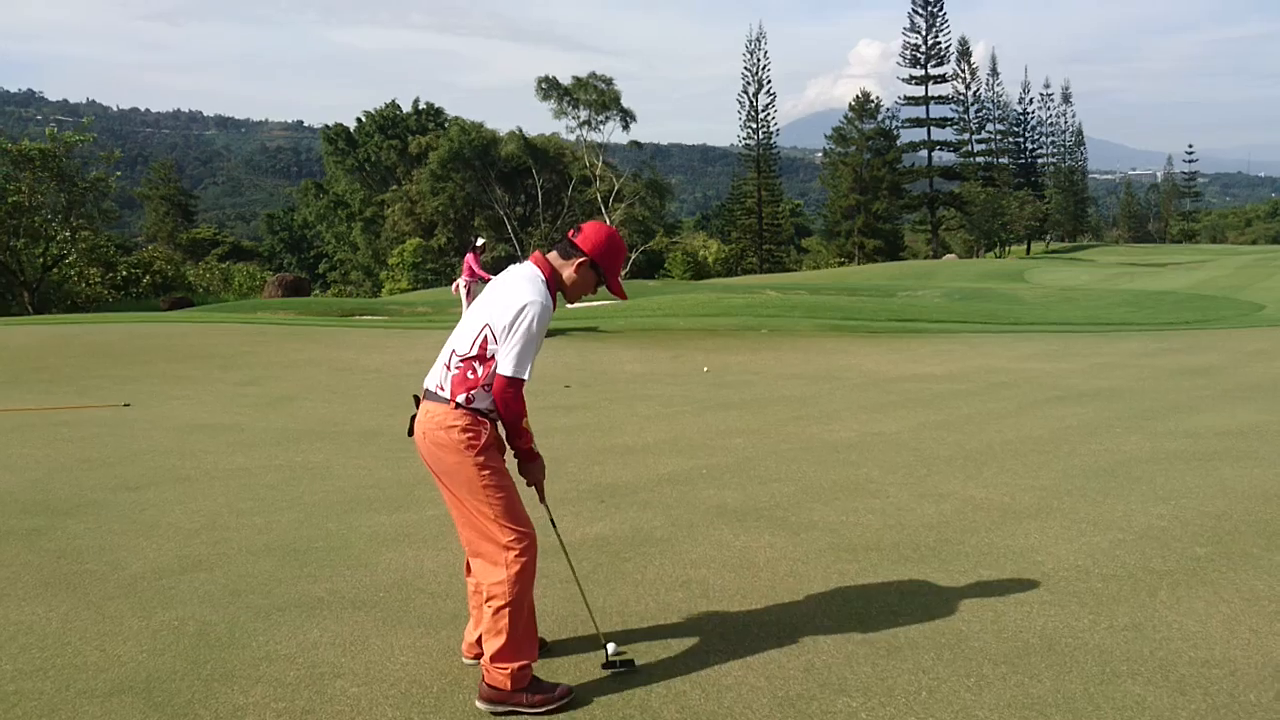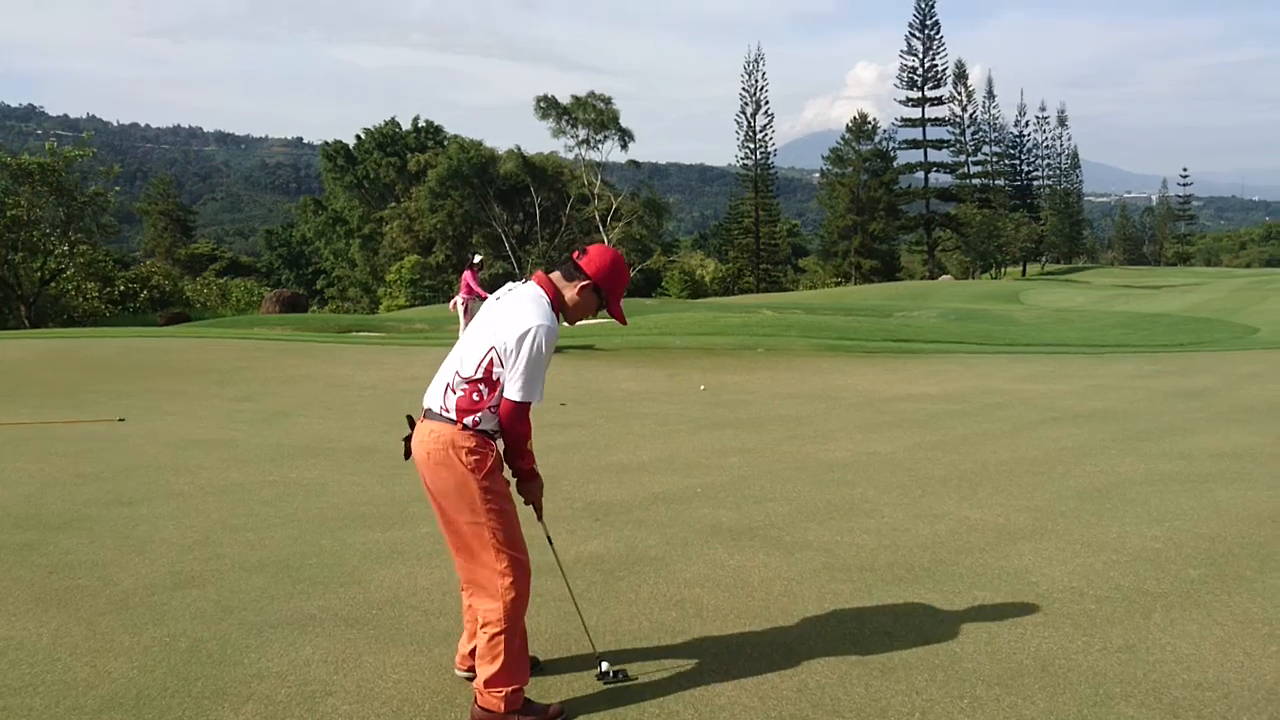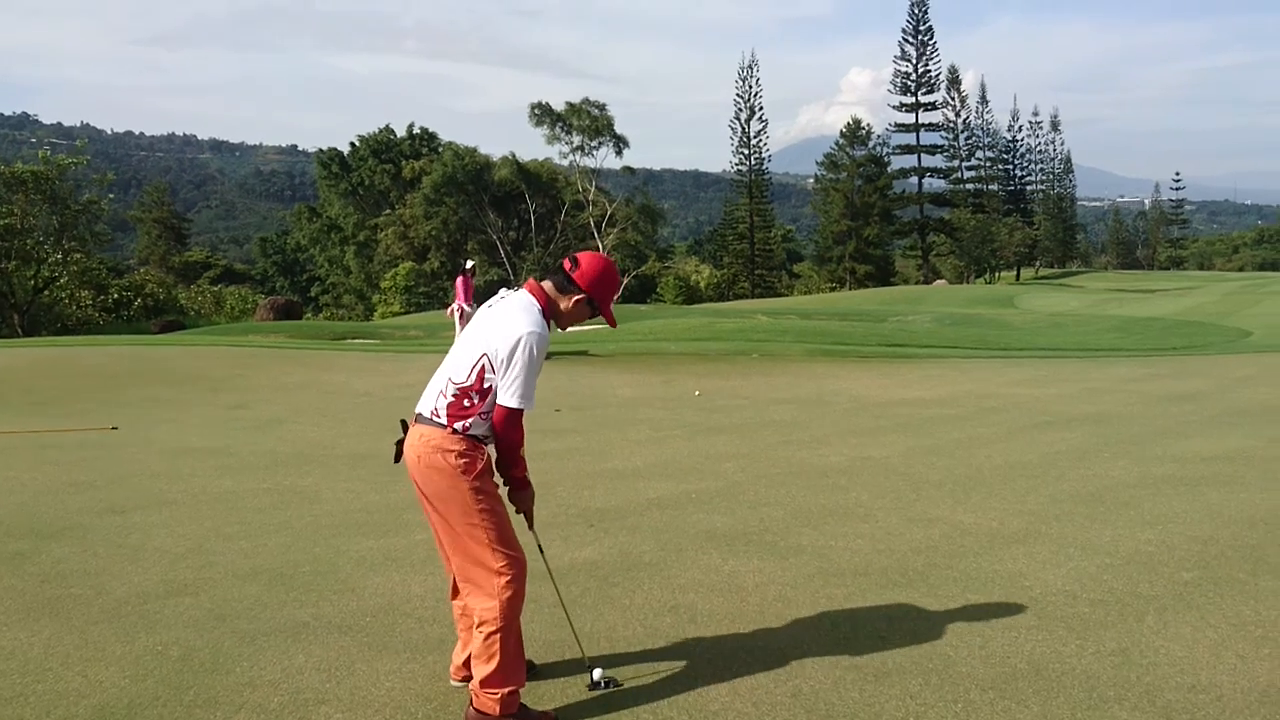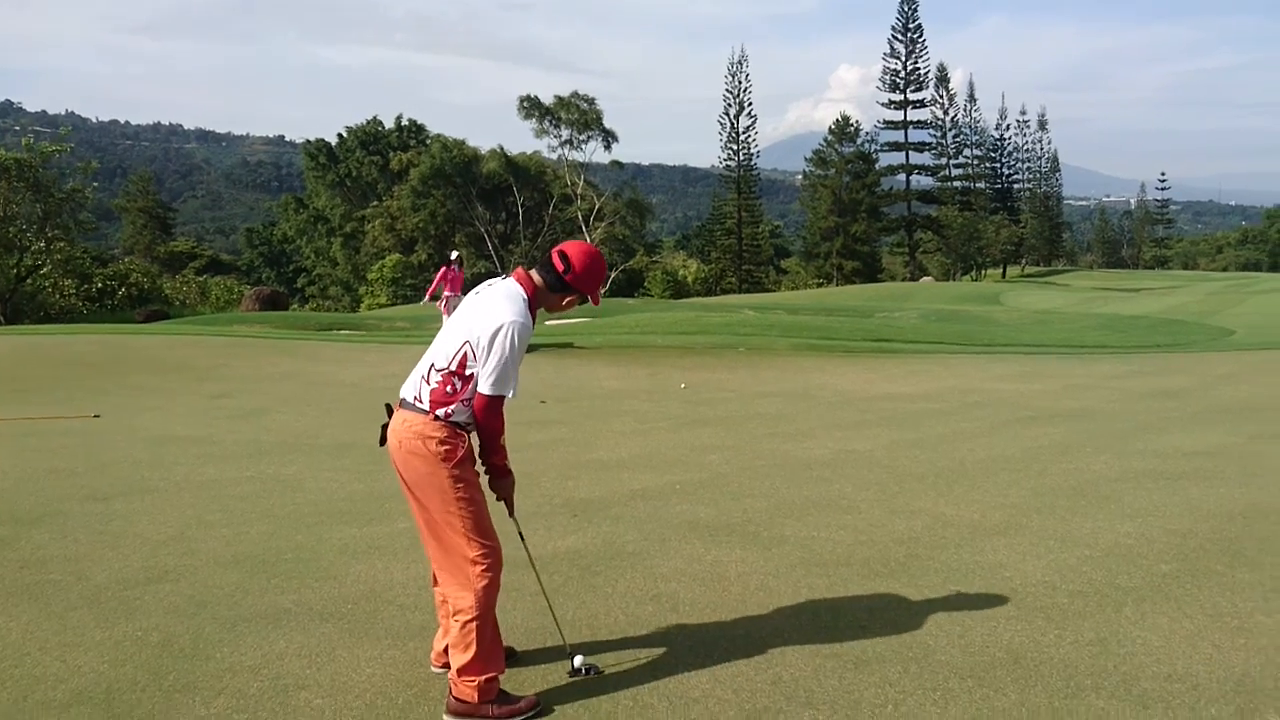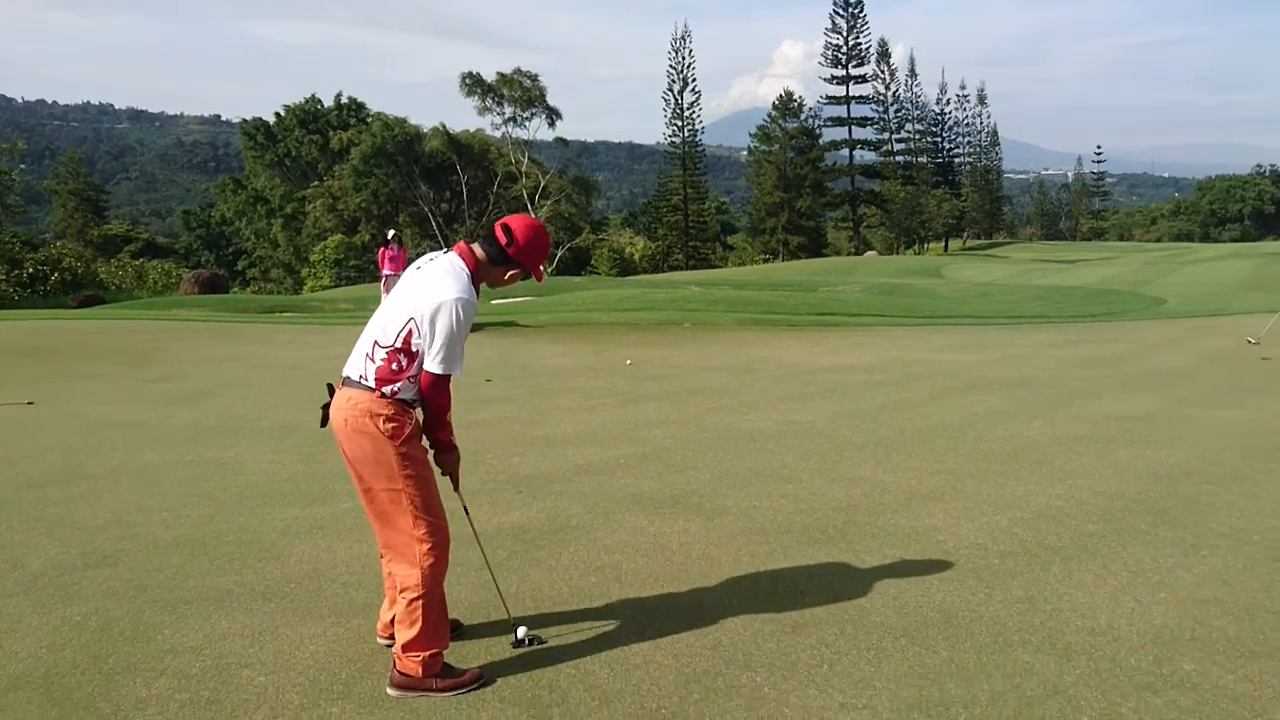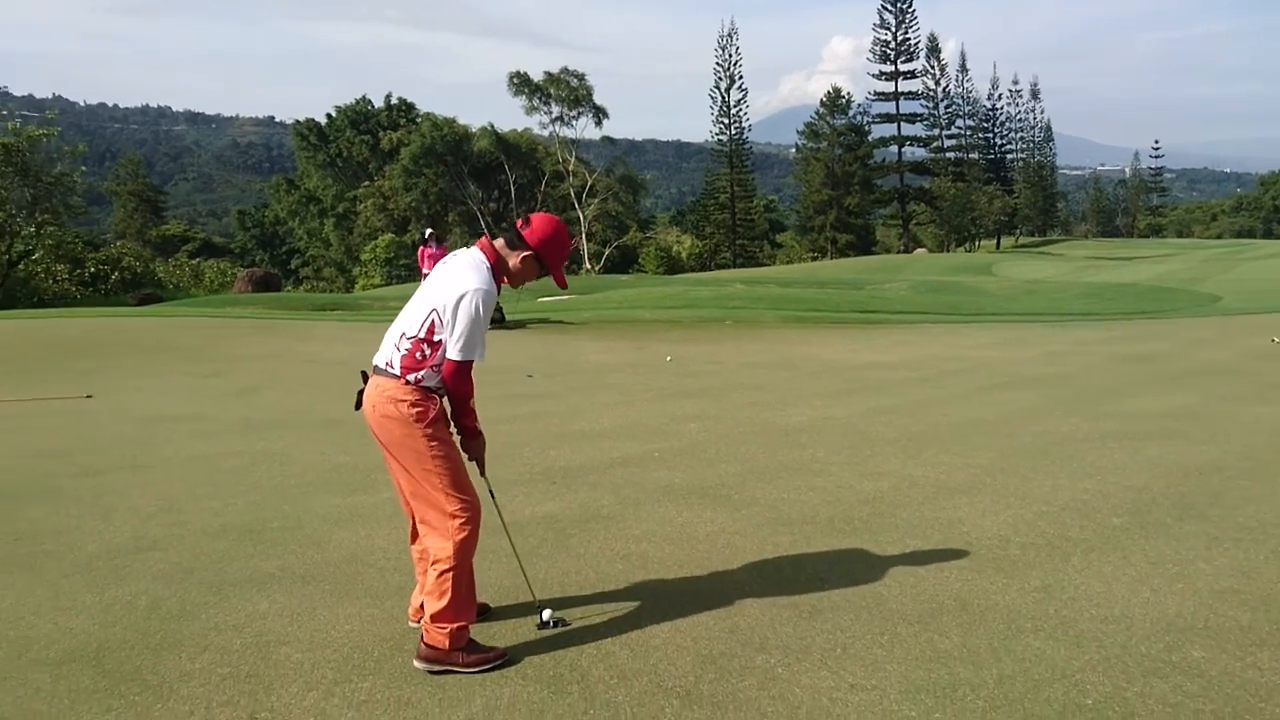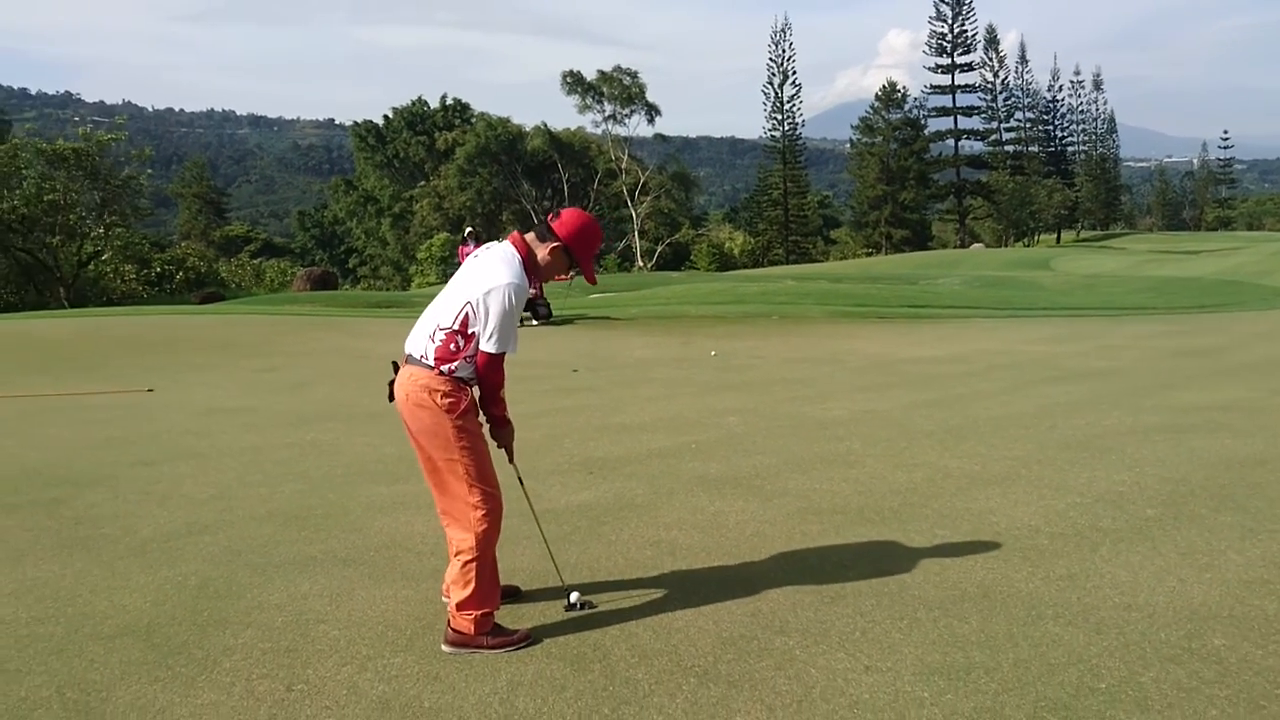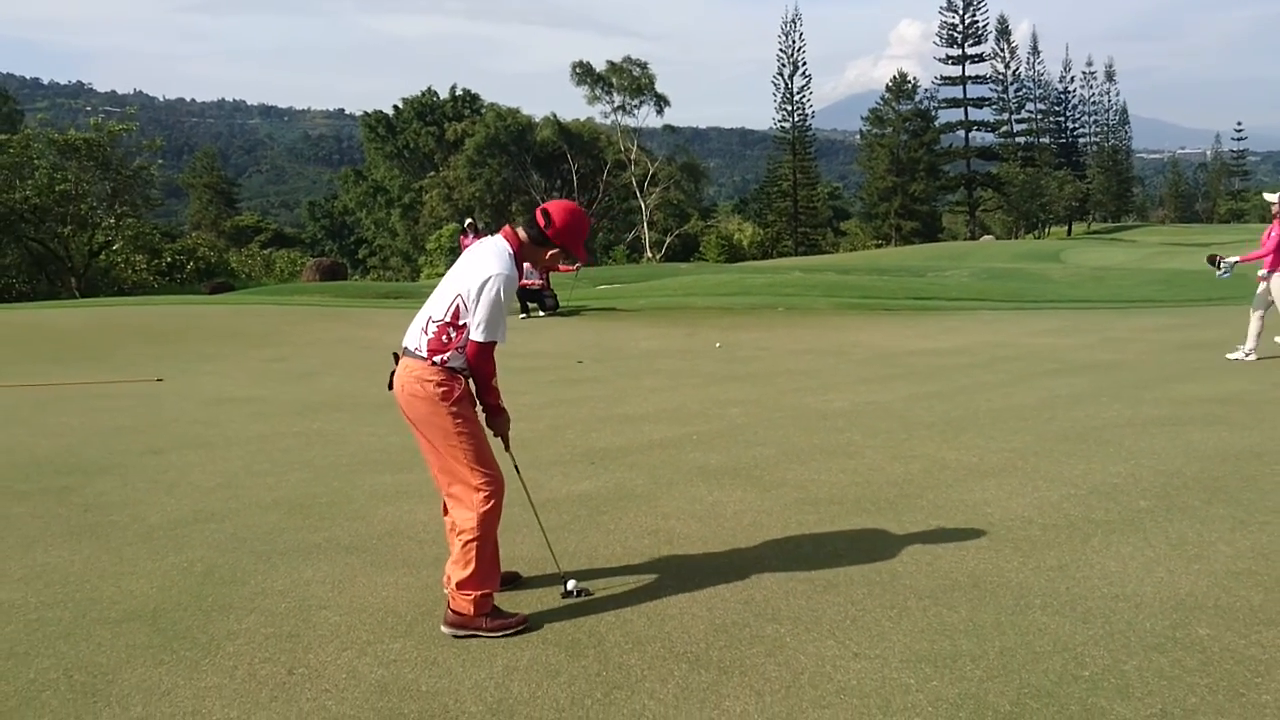
dt=0.3s
person 1, frame 1
left shoulder: (518, 275)
right shoulder: (534, 300)
right elbow: (506, 389)
left wrist: (519, 446)
right wrist: (527, 453)
left hip: (444, 415)
right hip: (459, 425)
left knee: (487, 538)
right knee: (512, 544)
left ankle: (483, 637)
right ankle: (505, 680)
person 1, frame 2
left shoulder: (514, 292)
right shoulder: (539, 324)
right elbow: (513, 412)
left wrist: (518, 469)
right wrist: (527, 474)
left hip: (434, 431)
right hip: (460, 445)
left knee: (482, 559)
right knee: (505, 569)
left ankle: (476, 653)
person 1, frame 3
left shoulder: (508, 300)
right shoulder: (531, 330)
right elbow: (506, 419)
left wrist: (510, 477)
right wrist: (518, 481)
left hip: (427, 437)
right hip: (451, 450)
left knee: (472, 563)
right knee: (501, 570)
left ankle: (472, 660)
person 1, frame 4
left shoulder: (496, 286)
right shoulder: (513, 320)
right elbow: (487, 406)
left wrist: (493, 465)
right wrist: (500, 470)
left hip: (413, 424)
right hip: (433, 437)
left knee: (454, 551)
right knee: (477, 560)
left ankle: (453, 647)
person 1, frame 5
left shoulder: (436, 260)
right shoulder: (458, 297)
right elbow: (433, 384)
left wrist: (437, 440)
right wrist: (445, 445)
left hip: (354, 400)
right hip: (379, 414)
left knee: (400, 528)
right knee: (423, 537)
left ankle: (398, 619)
right ankle: (416, 666)
person 1, frame 6
left shoulder: (464, 258)
right shoulder: (479, 287)
right elbow: (455, 371)
left wrist: (463, 427)
right wrist: (470, 431)
left hip: (389, 390)
right hip: (407, 401)
left knee: (431, 508)
right knee: (457, 513)
left ankle: (430, 601)
right ankle: (443, 640)
person 1, frame 7
left shoulder: (494, 251)
right shoulder: (510, 282)
right elbow: (489, 363)
left wrist: (492, 415)
right wrist: (499, 420)
left hip: (418, 377)
right hip: (437, 390)
left knee: (461, 497)
right knee: (478, 504)
left ankle: (463, 583)
right ankle: (468, 624)
person 1, frame 8
left shoulder: (490, 245)
right shoulder: (501, 273)
right elbow: (480, 352)
left wrist: (488, 405)
right wrist: (495, 408)
left hip: (422, 370)
right hip: (434, 381)
left knee: (462, 483)
right knee: (482, 487)
left ankle: (467, 570)
right ankle: (469, 607)
